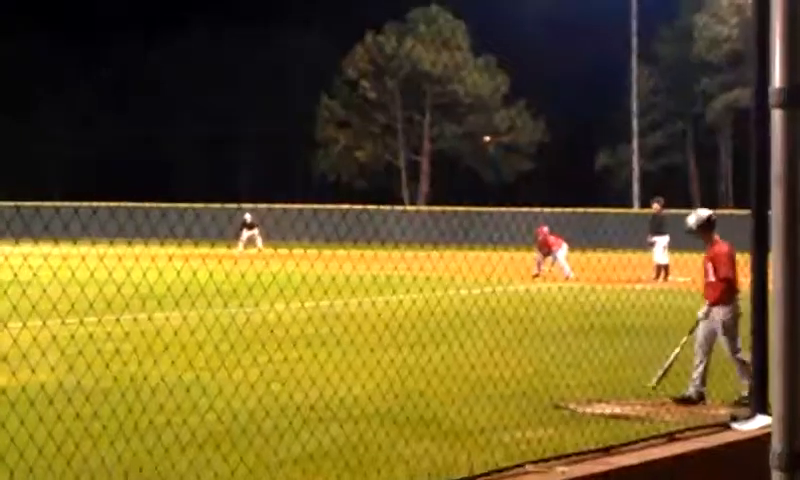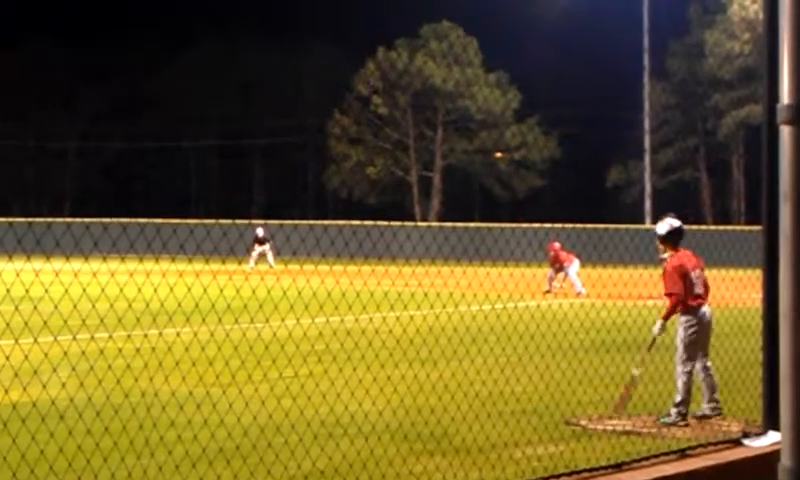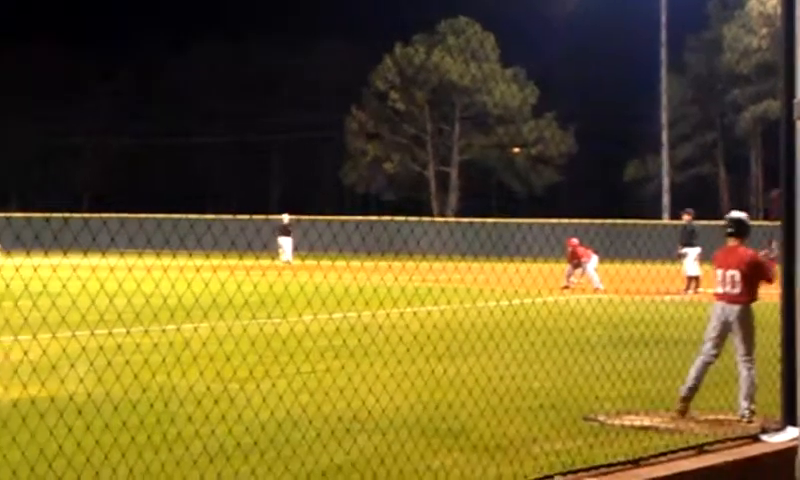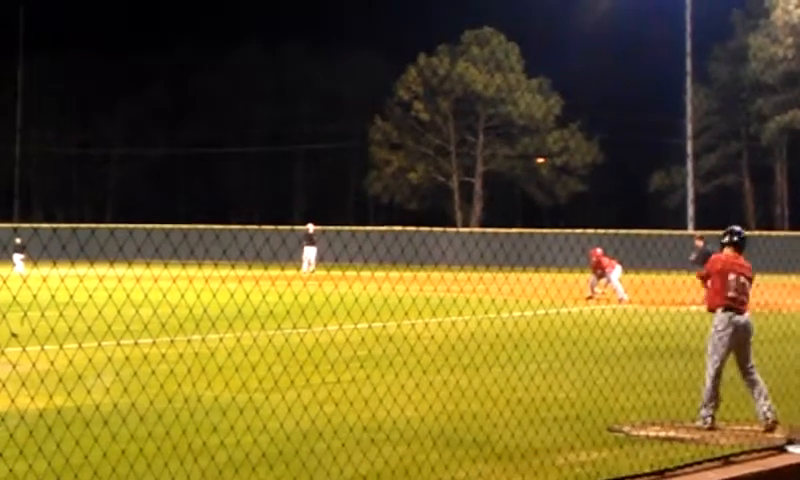
dt=1s
person 1, frame 1
left shoulder: (721, 250)
right shoulder: (710, 249)
left elbow: (726, 283)
left wrist: (709, 306)
left hip: (725, 307)
right hip: (714, 307)
left knee: (732, 351)
right knee: (701, 348)
left ankle: (751, 391)
right ankle: (696, 391)
person 1, frame 2
left shoulder: (672, 264)
right shoulder: (692, 257)
left elbow: (677, 297)
right elbow: (705, 287)
left wrist: (663, 320)
left hip: (690, 317)
right hip: (704, 312)
left knee: (684, 366)
right knee: (703, 362)
left ankle: (679, 413)
right ankle: (712, 405)
person 1, frame 3
left shoulder: (718, 255)
right shoulder: (751, 257)
right elbow: (769, 278)
right wrist: (769, 259)
left hip: (720, 308)
right hip: (741, 310)
left knee: (706, 355)
right knee: (746, 361)
left ankle: (686, 396)
right ankle: (746, 410)
person 1, frame 4
left shoulder: (718, 259)
right shoulder: (748, 268)
left elbow: (703, 276)
left wrist: (713, 285)
left hip: (725, 319)
right hip: (744, 319)
left knee: (713, 370)
right knee: (749, 370)
left ankle: (707, 418)
right ankle: (767, 414)
